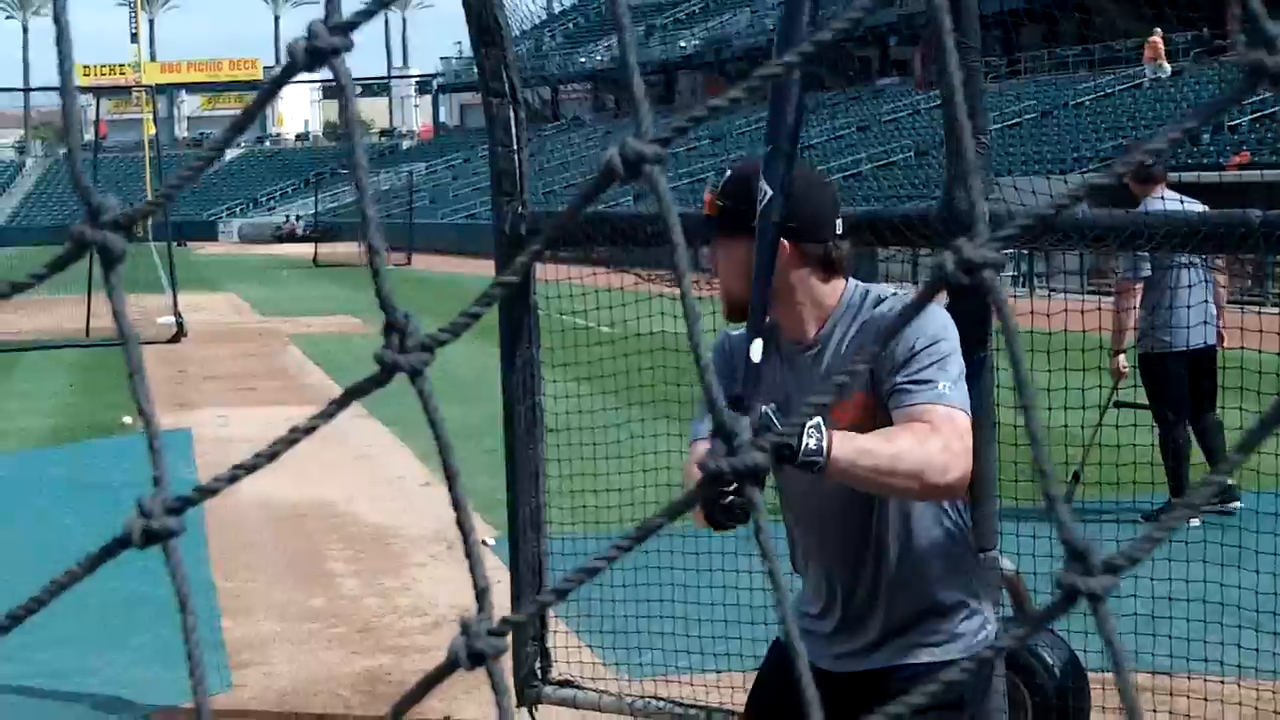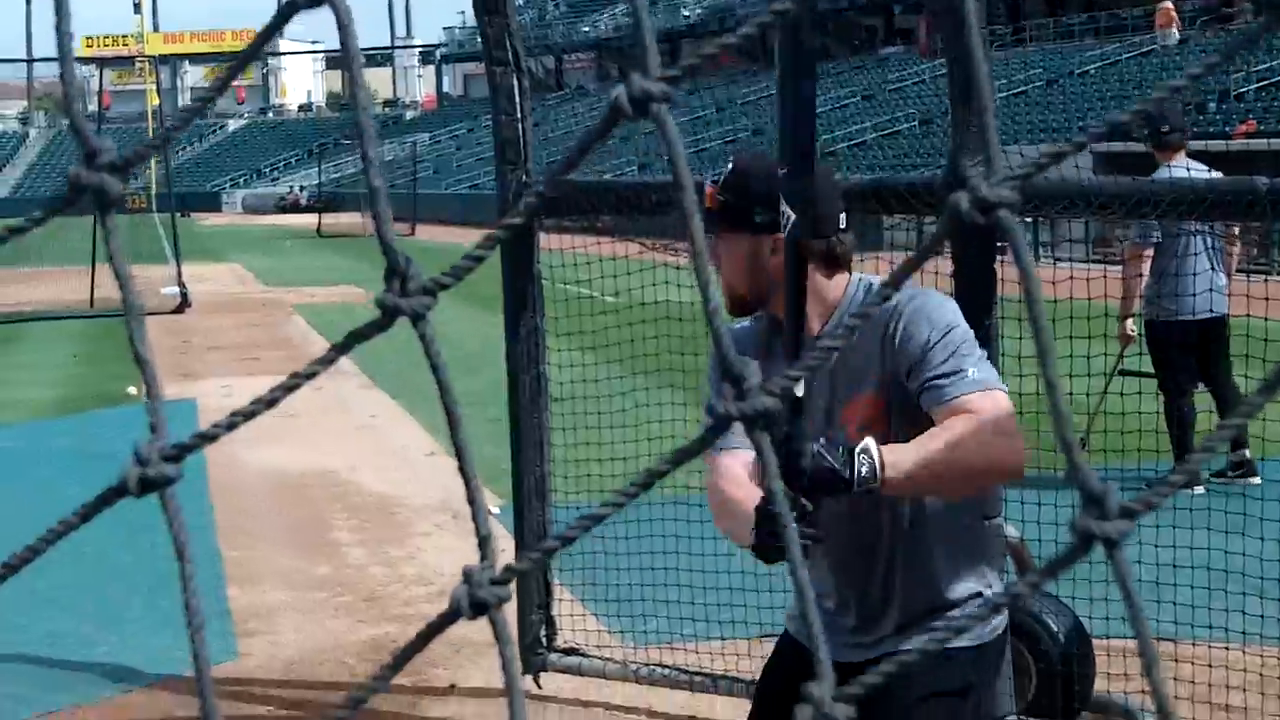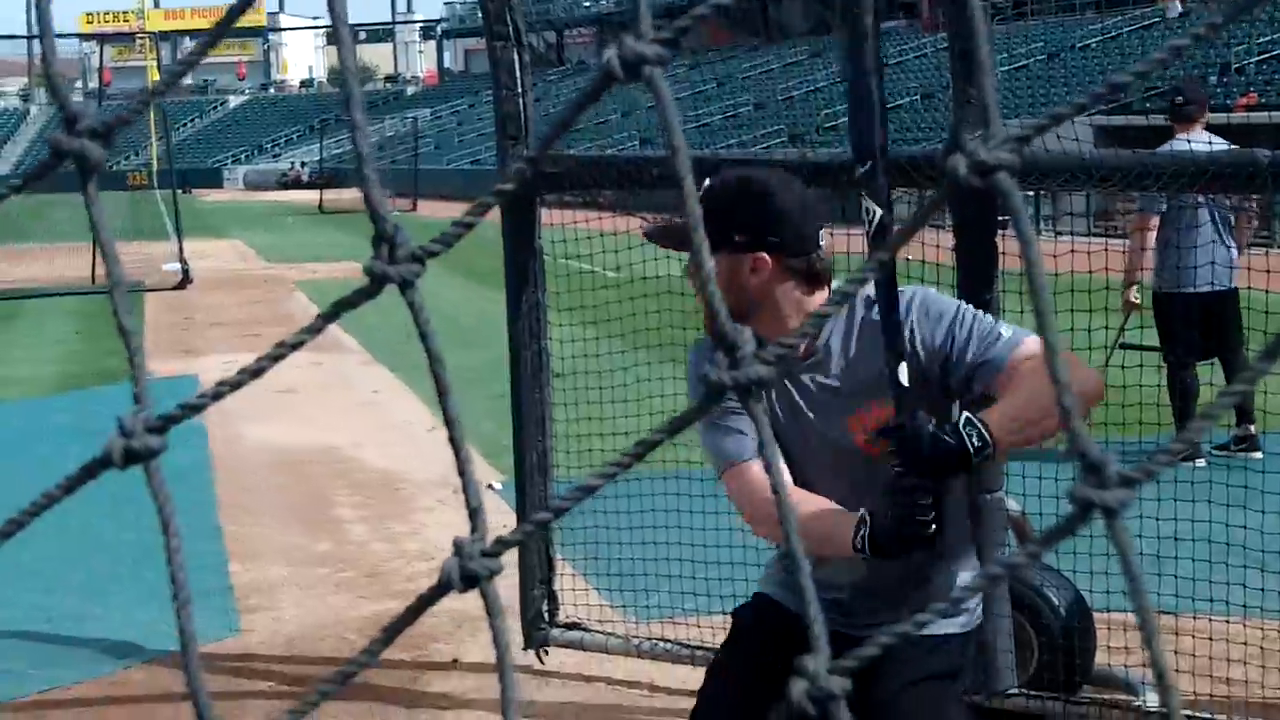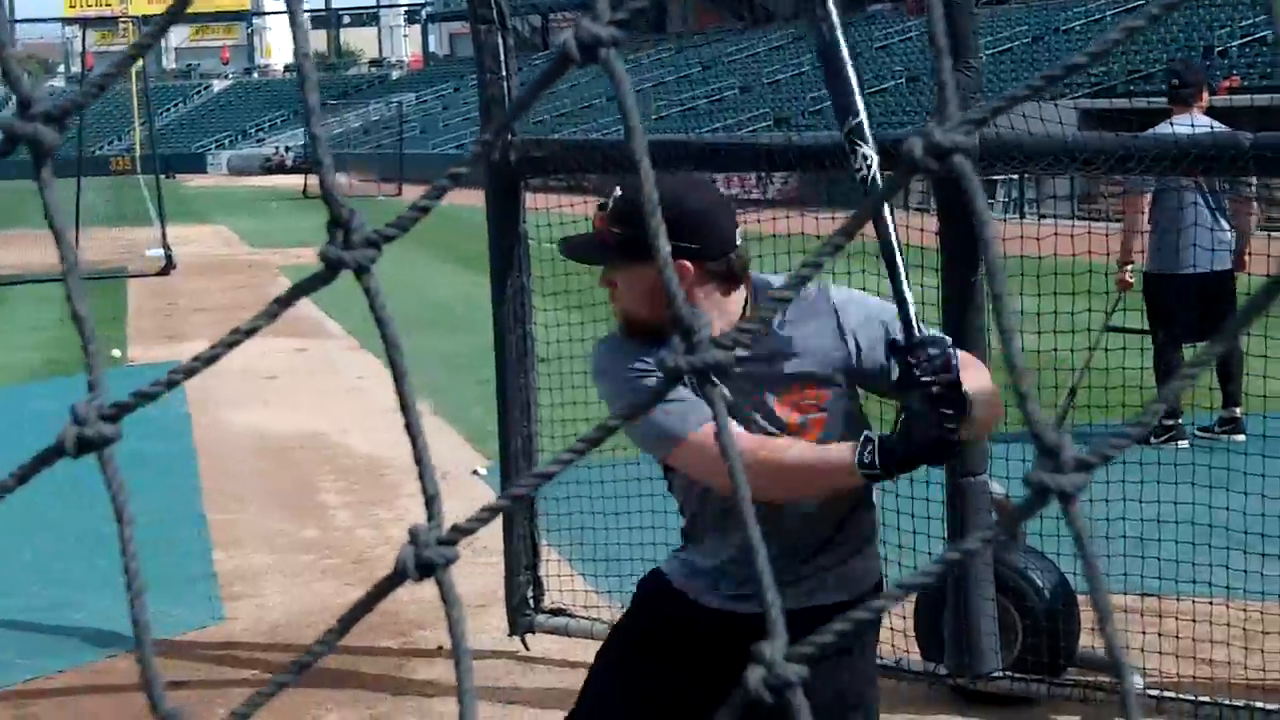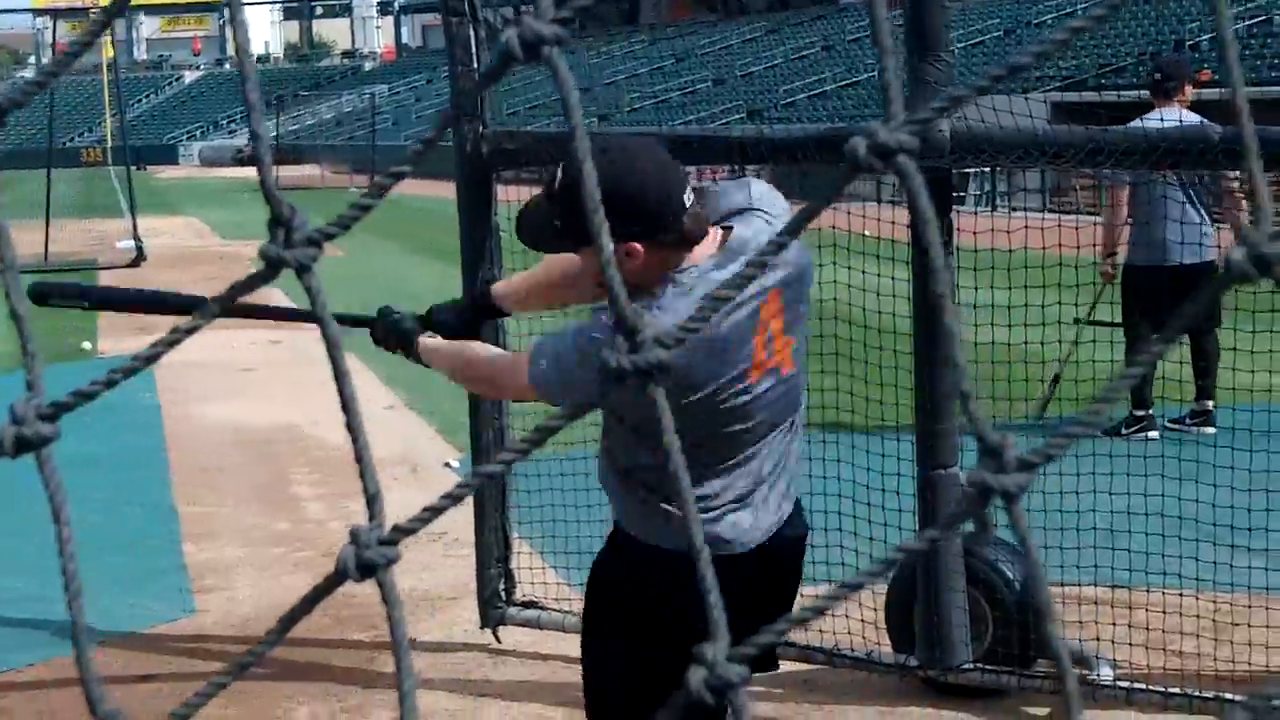
dt=0.2s
person 1, frame 1
left shoulder: (907, 325)
right shoulder: (737, 356)
left elbow: (946, 464)
right elbow: (700, 477)
left wrist: (803, 442)
right wrist: (717, 485)
left hip: (929, 653)
right hip: (818, 645)
person 1, frame 2
left shoulder: (914, 320)
right shoulder: (744, 351)
left elbow: (1002, 449)
right elbow: (729, 486)
left wrist: (854, 465)
right wrist: (762, 519)
left hip: (942, 640)
right hip: (825, 635)
person 1, frame 3
left shoulder: (910, 320)
right shoulder: (717, 361)
left elbow: (1076, 380)
right elbow: (761, 499)
left wrist: (969, 437)
right wrist: (865, 531)
left hip: (919, 625)
right hip: (794, 610)
person 1, frame 4
left shoulder: (826, 314)
right shoulder: (626, 358)
left elbow: (982, 400)
right elbow: (737, 467)
left wrist: (914, 423)
right wrist: (883, 454)
left hip: (825, 603)
right hip: (694, 596)
person 1, frame 5
left shoulder: (621, 347)
right shoulder: (762, 210)
left elbow: (517, 377)
right elbow: (603, 264)
left wrist: (419, 343)
right wrist: (484, 302)
left hip: (670, 563)
person 2, frame 1
right shoulder: (1201, 211)
left elbow: (1130, 291)
right elbow: (1218, 272)
left wrist: (1118, 348)
right wrist: (1218, 321)
left hip: (1163, 339)
right hip: (1204, 333)
left knee: (1172, 420)
right knee: (1204, 412)
right ankle: (1225, 487)
person 2, frame 2
right shoulder: (1217, 180)
left elbow: (1140, 257)
right elbow: (1232, 242)
left wrist: (1126, 313)
left hip: (1171, 308)
right hip: (1214, 302)
left knee: (1177, 389)
right knee: (1221, 379)
right ankle: (1242, 461)
person 2, frame 3
left shoulder: (1163, 158)
right shoulder: (1232, 154)
left elbow: (1146, 225)
right elbow: (1246, 217)
left wrist: (1131, 281)
left hip: (1178, 279)
right hip: (1224, 275)
left knee: (1181, 361)
right knee: (1233, 354)
left ankle: (1188, 444)
right ankle: (1247, 434)
person 2, frame 4
left shoulder: (1154, 139)
left elbow: (1138, 206)
right elbow: (1246, 201)
left wrist: (1125, 261)
right wrist: (1241, 248)
left hip: (1170, 261)
right hip: (1220, 257)
left knee: (1168, 342)
left ankle: (1171, 424)
right ankle: (1232, 417)
person 2, frame 5
left shoulder: (1133, 133)
left elbow: (1118, 199)
right elbow: (1233, 194)
left wrist: (1110, 252)
left hip: (1149, 253)
right hip: (1200, 250)
left knee: (1140, 332)
right knee: (1203, 329)
left ankle: (1141, 415)
right ankle: (1204, 409)
